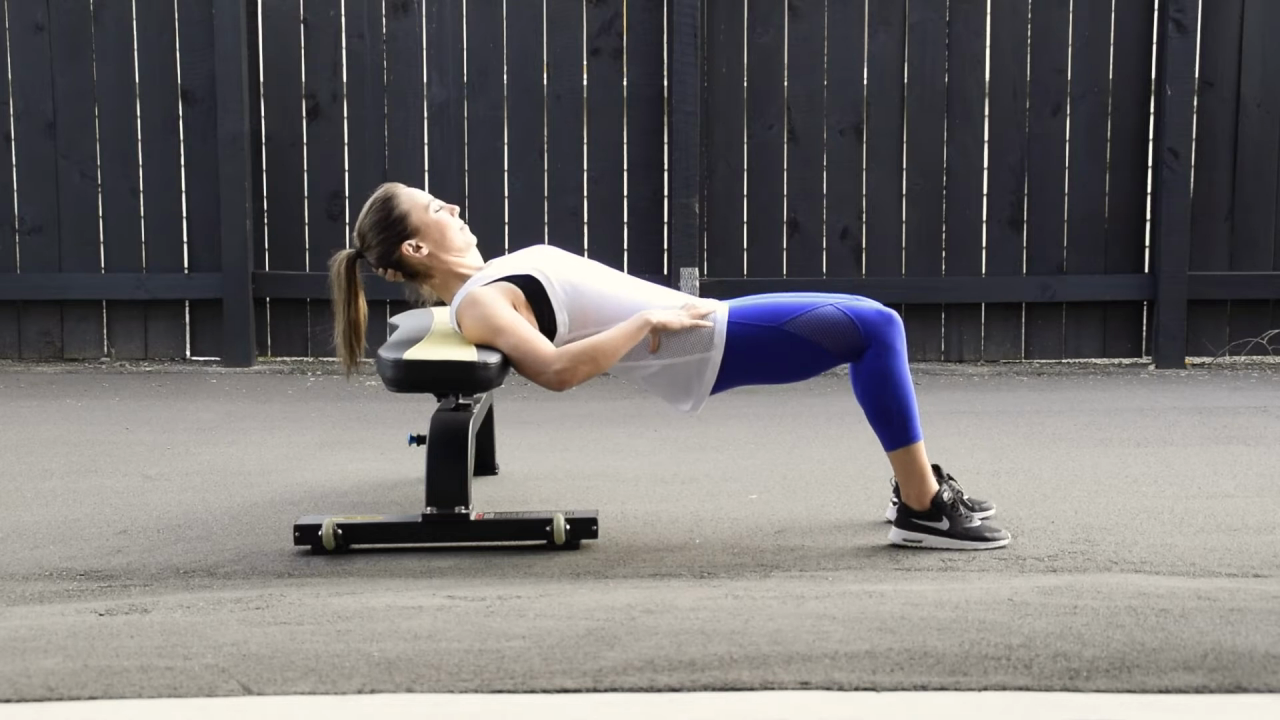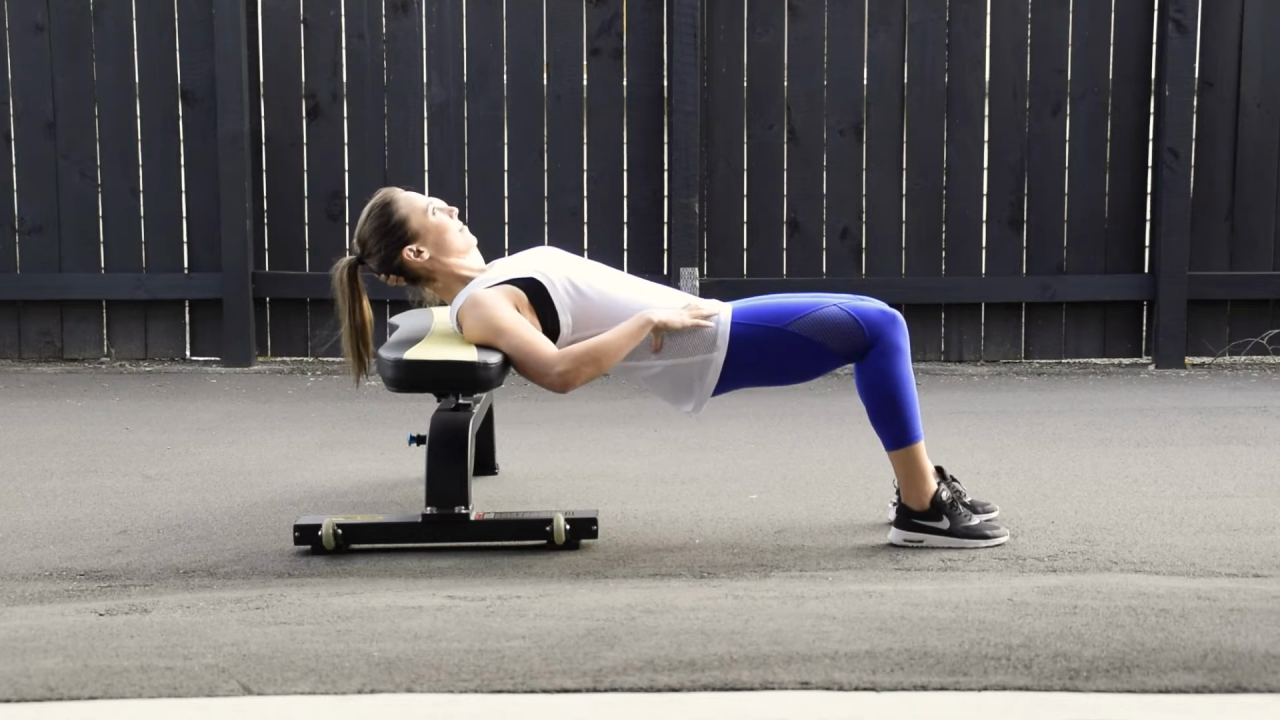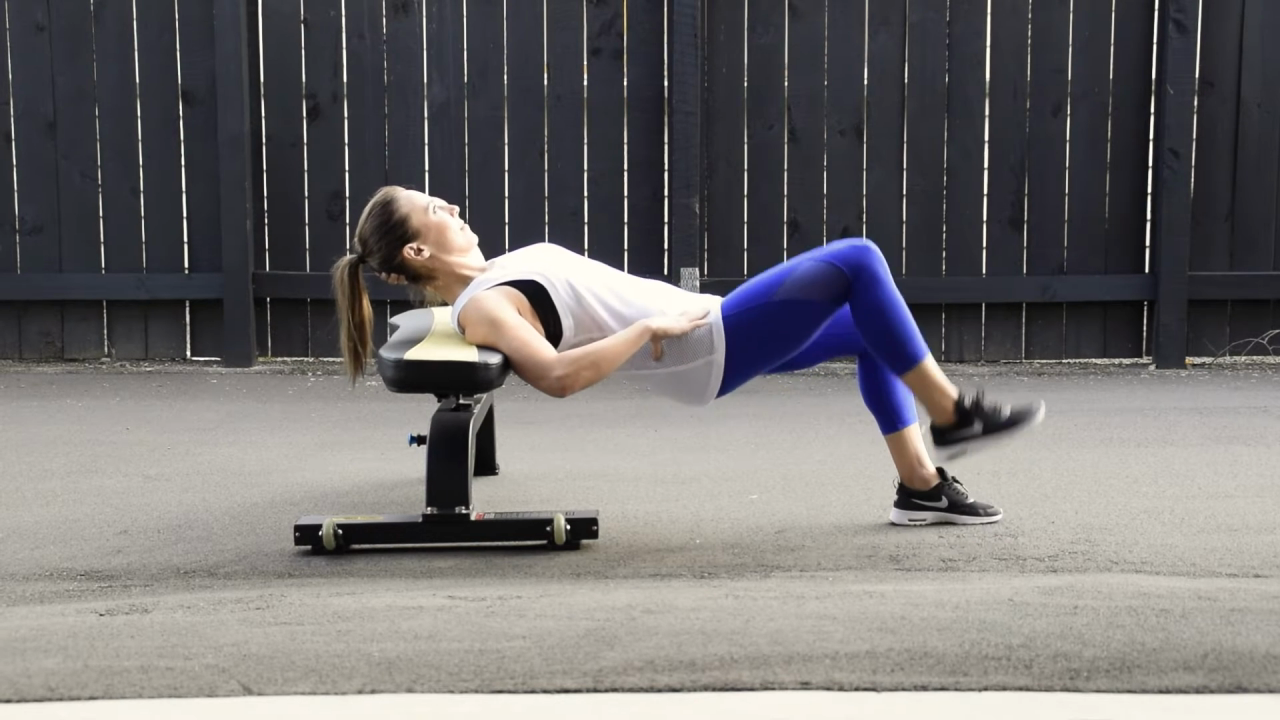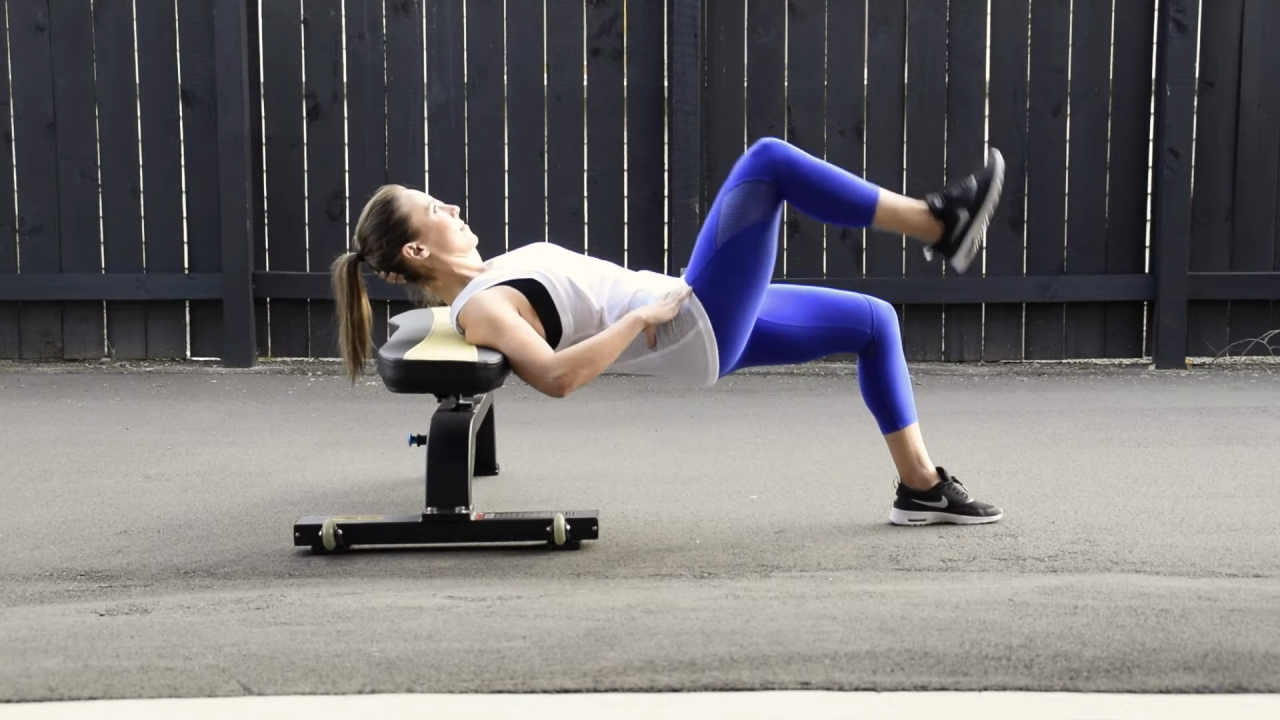
dt=1s
person 1, frame 1
left shoulder: (484, 282)
right shoulder: (476, 305)
right elbow: (557, 369)
left wrist: (672, 307)
right wrist: (650, 320)
left hip: (704, 329)
right hip: (703, 350)
left knee: (872, 321)
right knee: (874, 327)
left ankle: (919, 483)
right ankle: (923, 508)
person 1, frame 2
left shoulder: (487, 284)
right shoulder: (478, 306)
right elbow: (560, 371)
left wrist: (663, 310)
right wrist: (650, 319)
left hip: (707, 328)
right hip: (706, 350)
left knee: (877, 321)
right knee: (879, 327)
left ankle: (919, 484)
right ankle: (922, 508)
person 1, frame 3
left shoulder: (490, 282)
right shoulder: (481, 310)
right elbow: (560, 375)
left wrist: (667, 314)
right wrist: (655, 325)
left hip: (706, 329)
right hip: (702, 351)
left knee: (875, 326)
right knee: (853, 262)
left ankle: (921, 487)
right ankle: (952, 416)
person 1, frame 4
left shoulder: (485, 283)
right shoulder: (479, 311)
right elbow: (556, 376)
right wrist: (643, 316)
left hip: (700, 322)
right hip: (693, 329)
left knee: (873, 319)
right knee: (768, 158)
left ankle: (920, 488)
right ankle: (939, 224)
